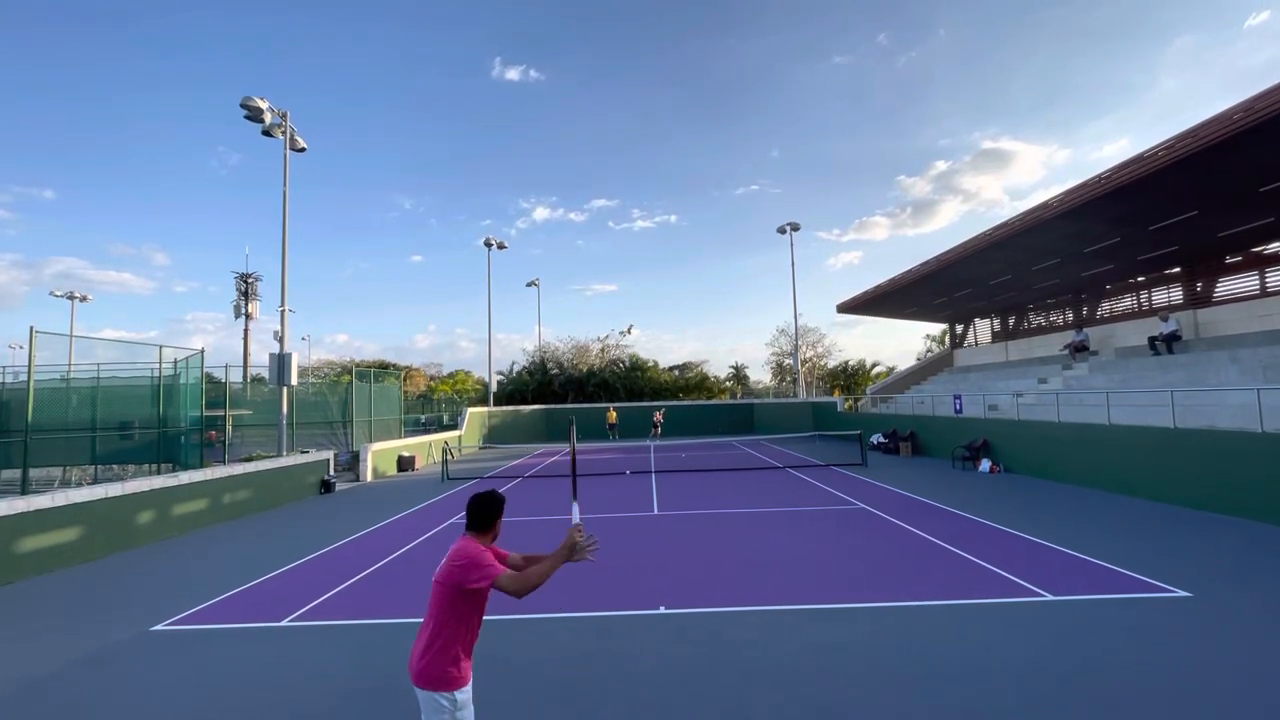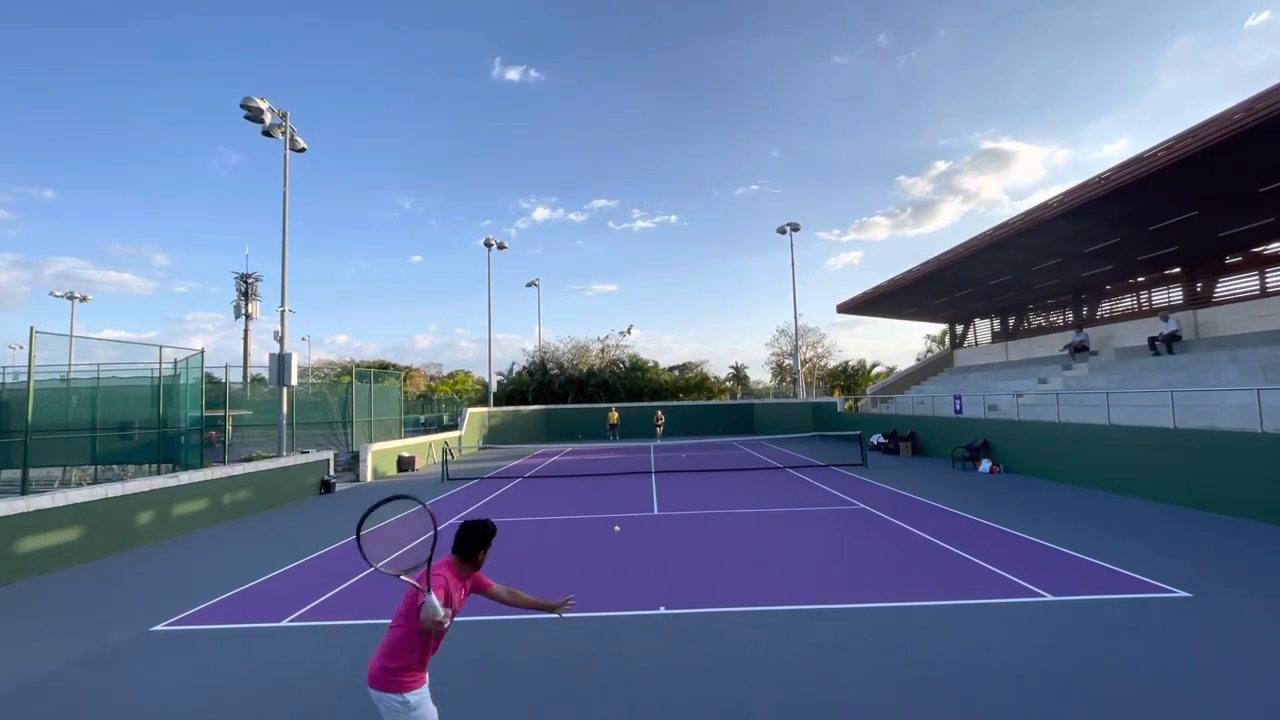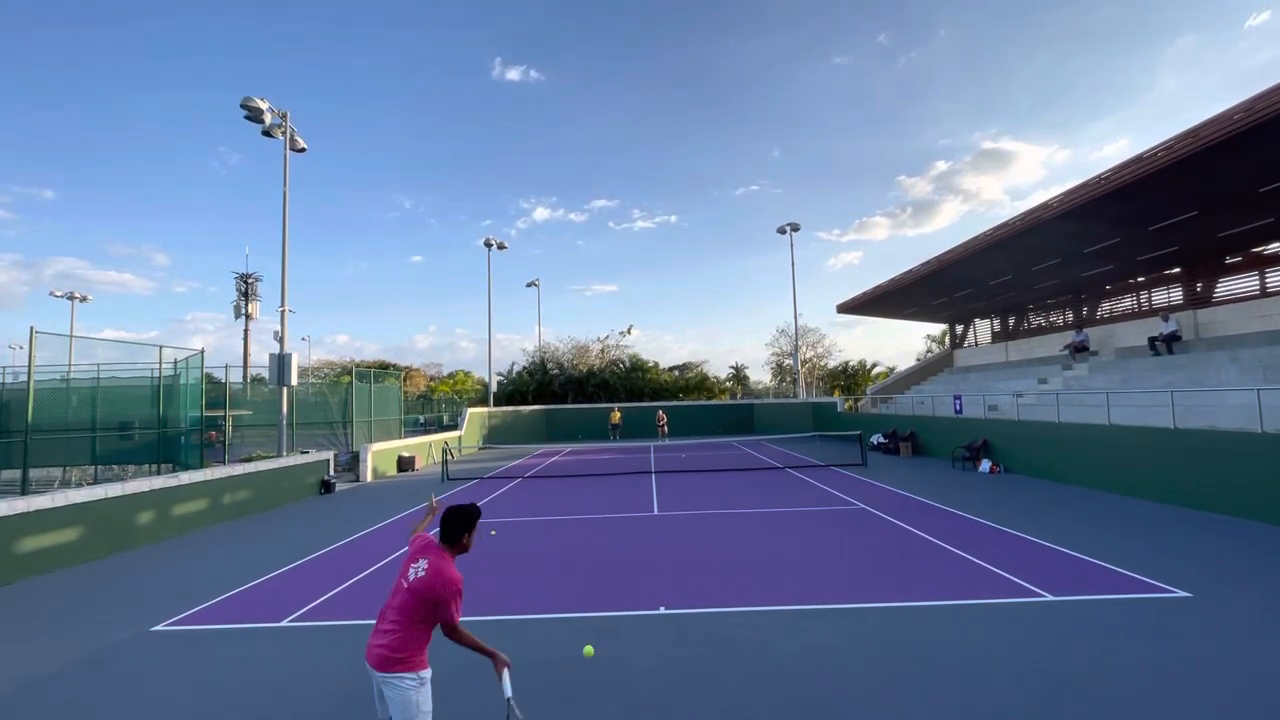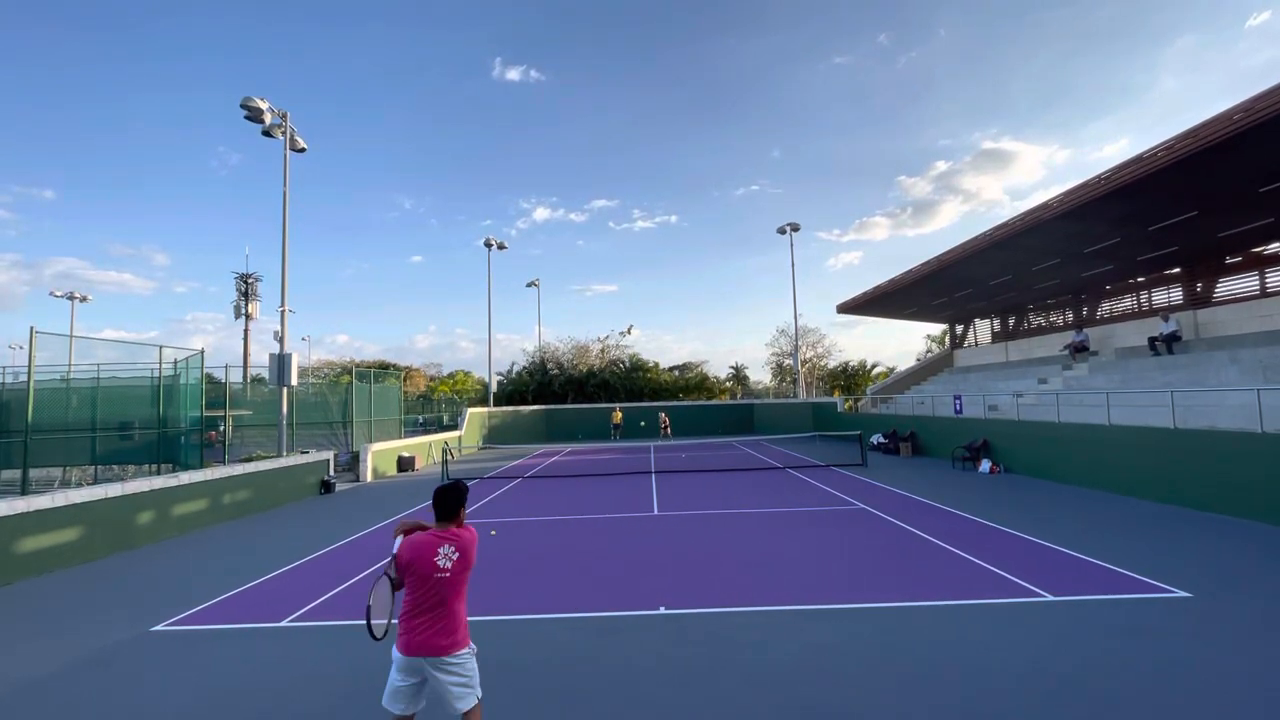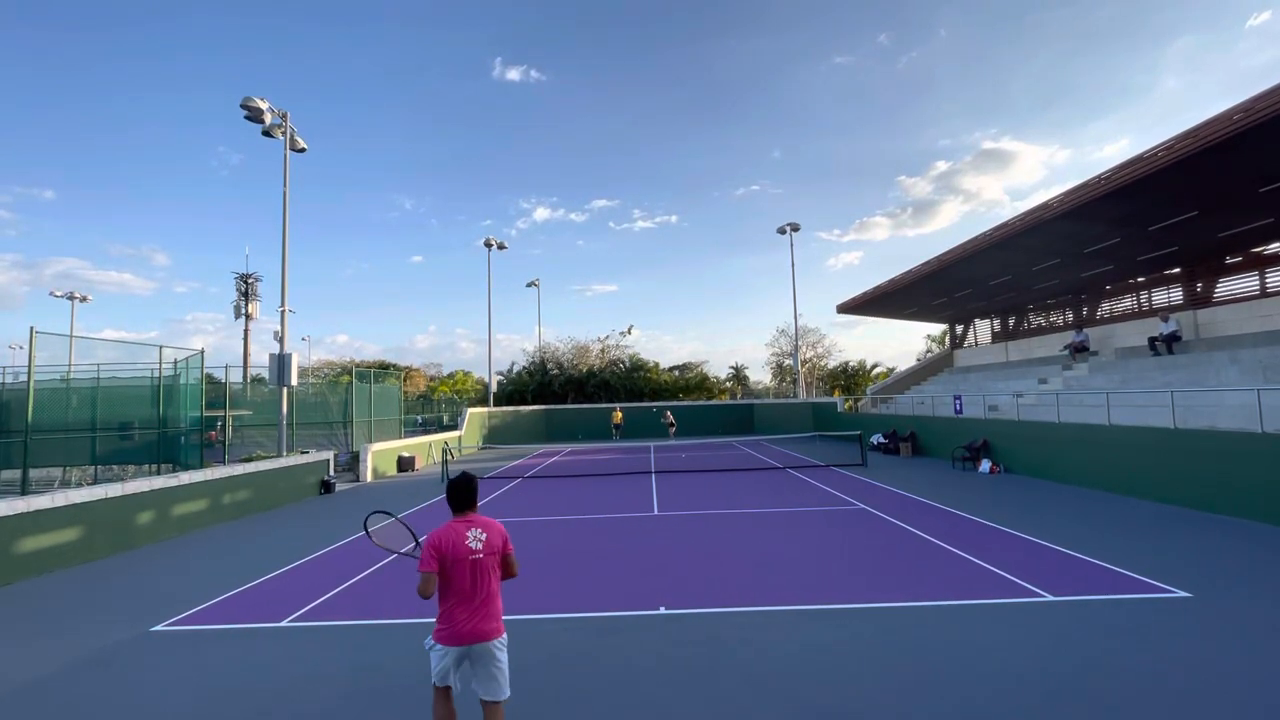
dt=0.3s
person 1, frame 1
left shoulder: (469, 548)
right shoulder: (472, 555)
left elbow: (521, 562)
right elbow: (518, 586)
left wrist: (565, 555)
right wrist: (563, 552)
left hip: (430, 666)
right hip: (443, 674)
person 1, frame 2
left shoulder: (466, 574)
right shoulder: (438, 578)
left elbow: (506, 594)
right elbow: (425, 620)
left wrist: (550, 606)
right wrist: (438, 616)
left hip: (408, 673)
right hip: (393, 680)
person 1, frame 3
left shoulder: (420, 546)
right shoulder: (449, 580)
right elbow: (452, 631)
left wrist: (430, 514)
right wrist: (492, 655)
left hip: (376, 654)
right hip: (403, 666)
person 1, frame 4
left shoulder: (410, 545)
right shoulder: (470, 537)
left elbow: (395, 584)
right wrist: (416, 525)
left hip: (411, 648)
right hip: (452, 648)
person 1, frame 5
left shoulder: (437, 538)
right shoulder: (497, 529)
left elbow: (426, 592)
right elbow: (512, 572)
left wrist: (421, 586)
left hip: (450, 636)
right hip: (490, 632)
left knee: (442, 690)
